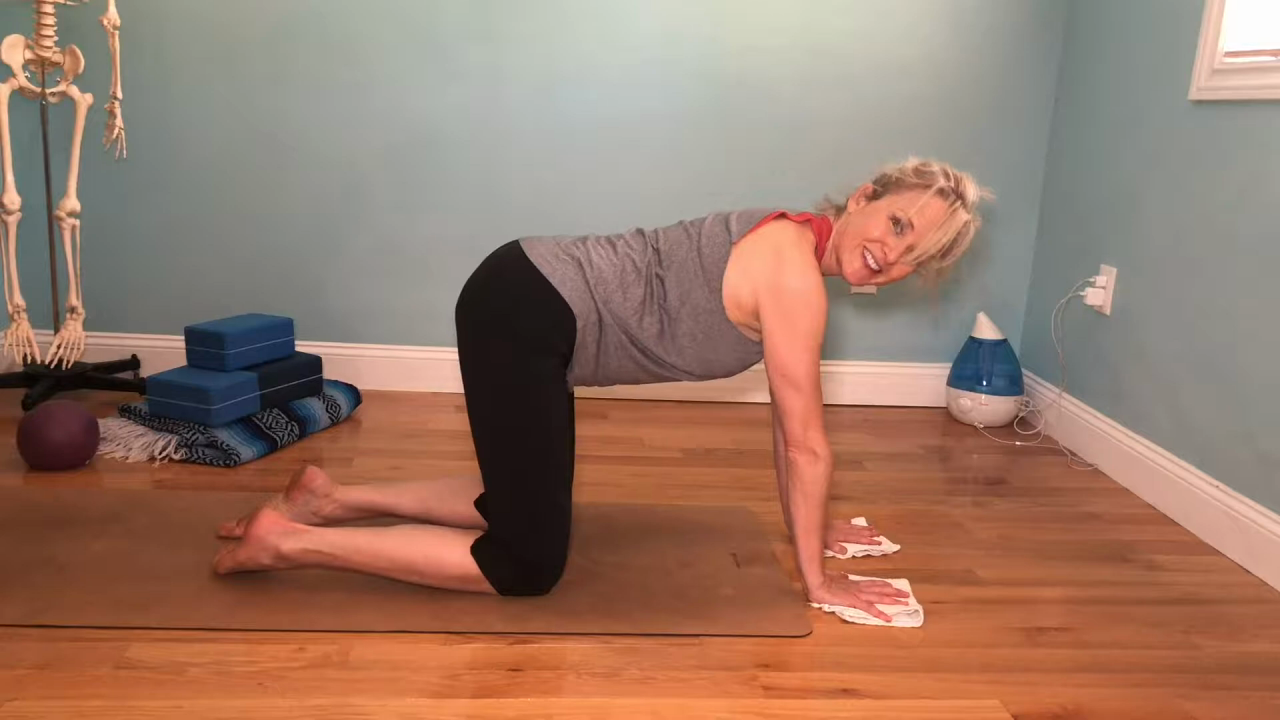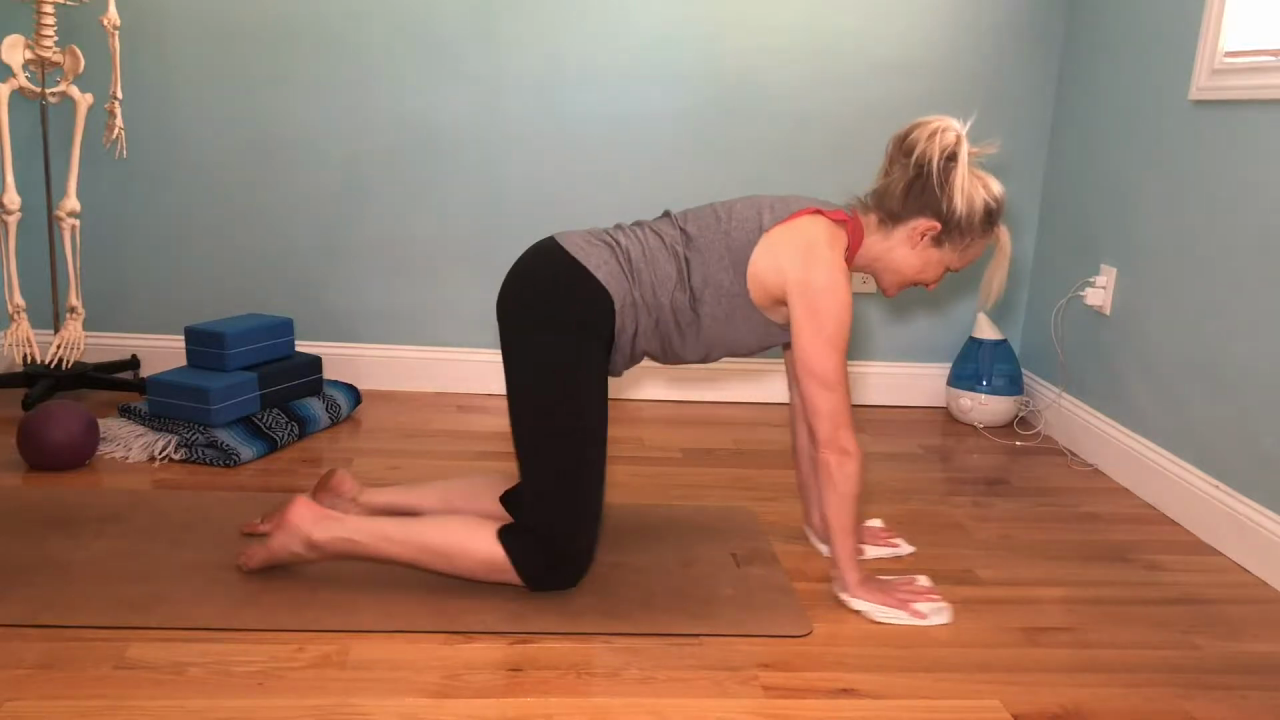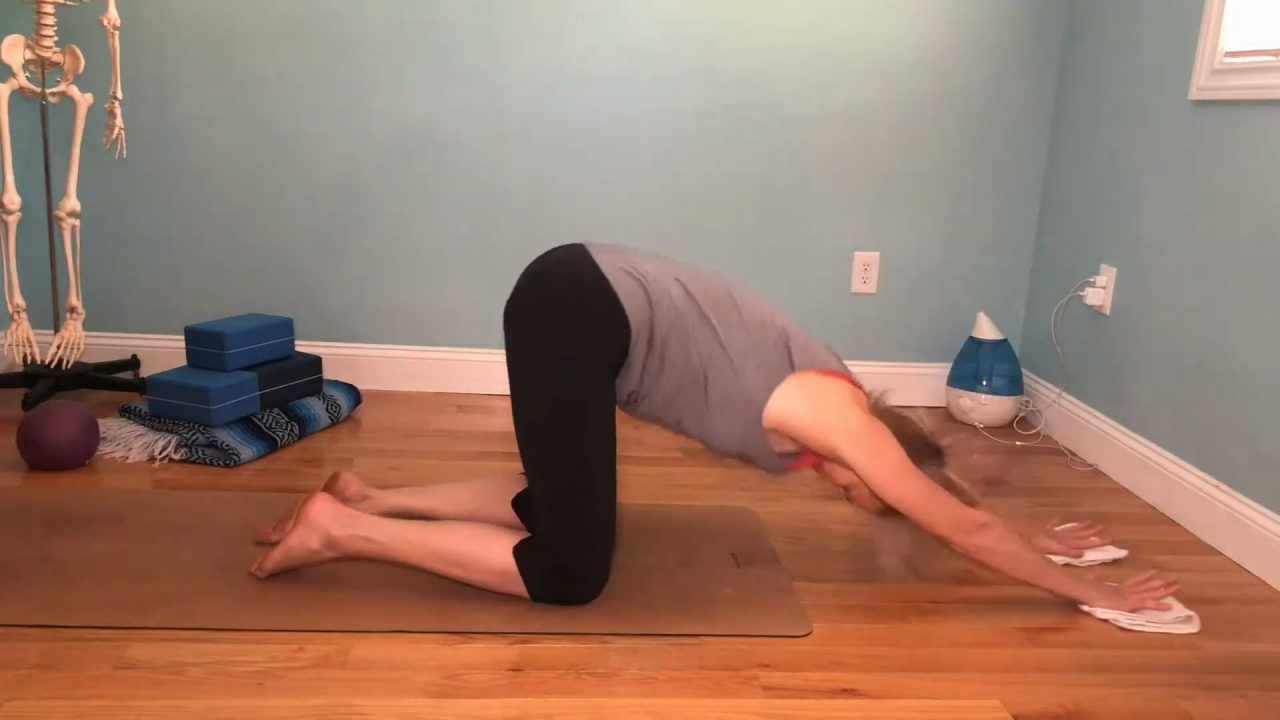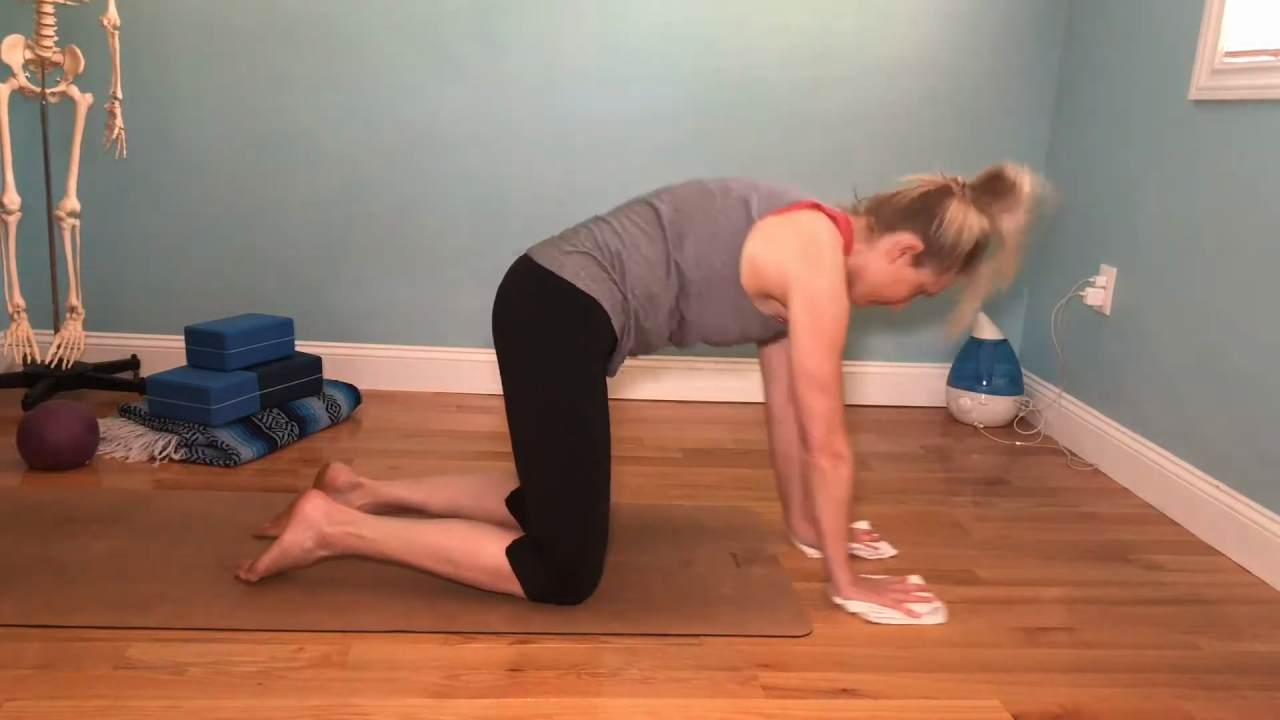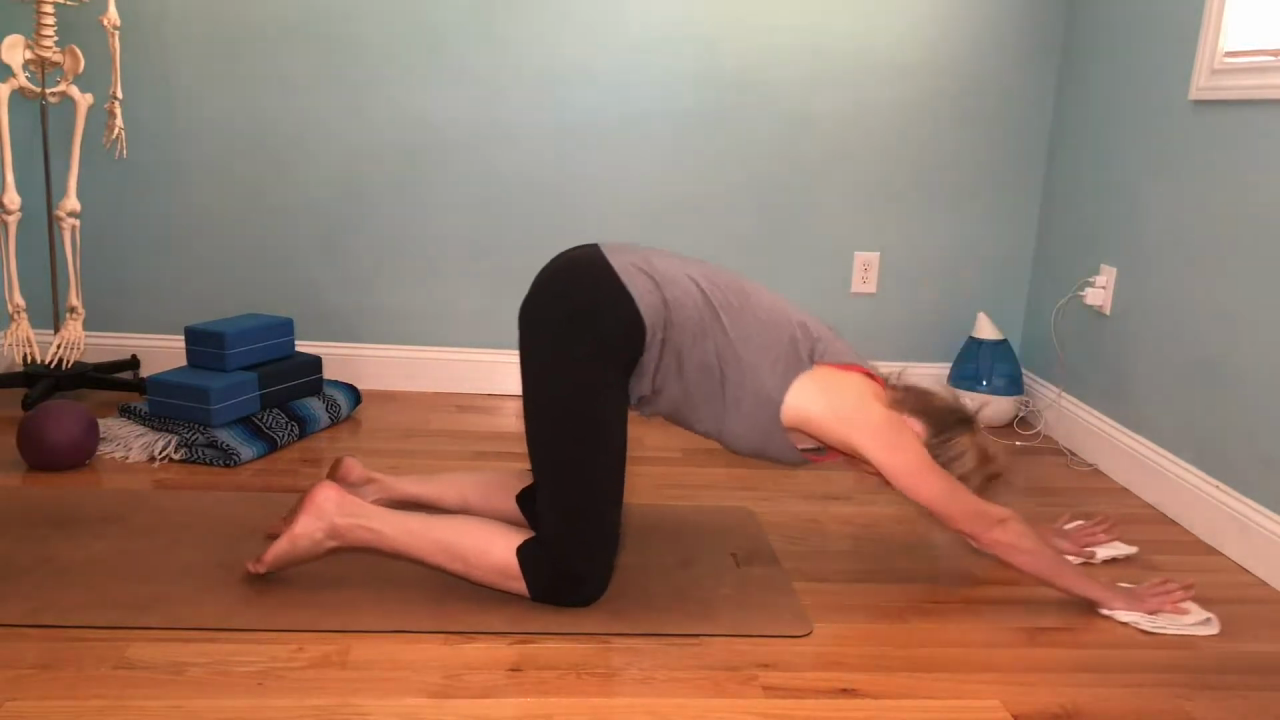
dt=1s
person 1, frame 1
left shoulder: (796, 246)
right shoulder: (794, 272)
left elbow: (787, 425)
right elbow: (806, 443)
left wrist: (812, 525)
right wrist: (818, 579)
left hip: (529, 299)
right hip: (522, 312)
left knee: (529, 506)
right knee: (529, 563)
left ankle: (333, 497)
right ankle: (290, 539)
person 1, frame 2
left shoulder: (820, 239)
right shoulder: (821, 262)
left elbow: (807, 414)
right elbow: (835, 440)
left wrist: (822, 523)
right wrist: (852, 575)
left hip: (563, 292)
right hip: (564, 303)
left knee: (553, 501)
right knee: (556, 554)
left ankle: (359, 499)
right ankle: (320, 531)
person 1, frame 3
left shoulder: (836, 399)
right shoulder: (843, 421)
left elbow: (959, 511)
right elbow: (964, 525)
left wrist: (1035, 539)
right wrist: (1092, 593)
left hip: (575, 294)
right hip: (577, 318)
left knee: (558, 507)
right knee: (569, 571)
left ankle: (369, 498)
right ankle: (345, 529)
person 1, frame 4
left shoulder: (811, 246)
right shoulder: (821, 267)
left elbow: (785, 413)
right elbow: (826, 446)
left wrist: (807, 527)
right wrist: (845, 579)
left hip: (556, 300)
right hip: (562, 310)
left knee: (557, 504)
right knee: (564, 572)
left ankle: (366, 491)
right ankle: (336, 527)
person 1, frame 5
left shoulder: (858, 387)
right shoulder: (860, 415)
left elbow: (980, 515)
right elbow: (984, 522)
left wrist: (1048, 542)
right wrist: (1108, 595)
left hip: (590, 293)
right hip: (592, 318)
left knee: (565, 506)
right knee: (572, 573)
left ankle: (377, 487)
right ankle: (349, 519)
